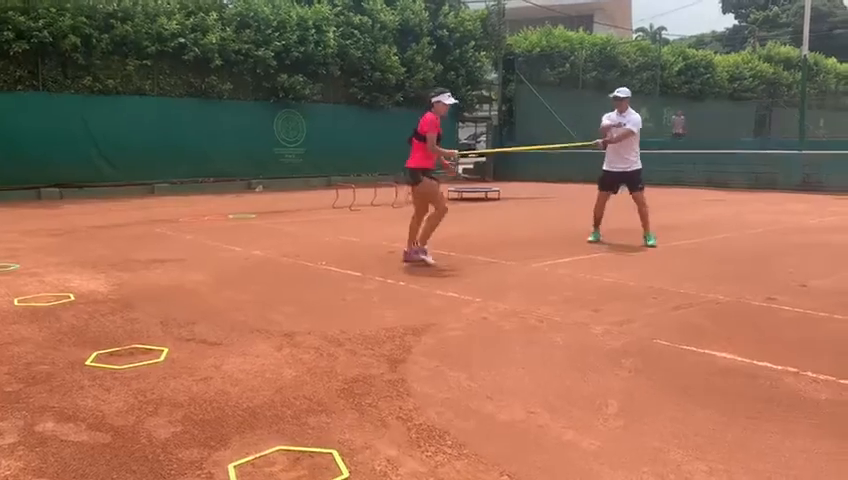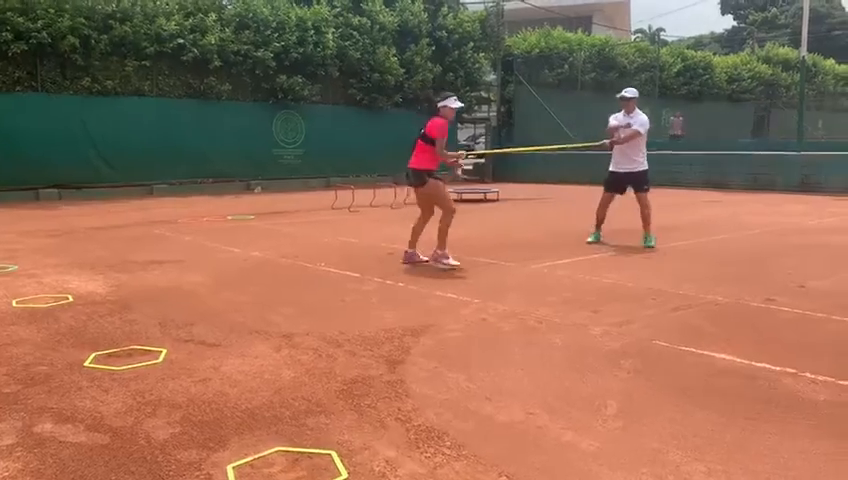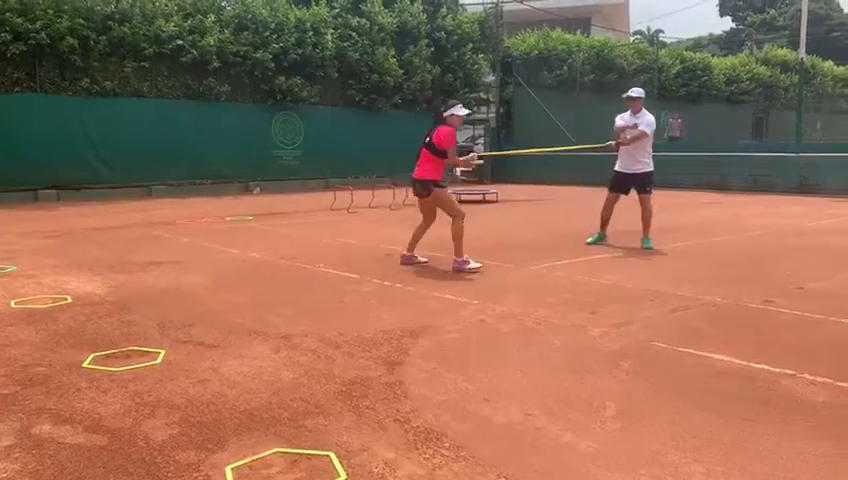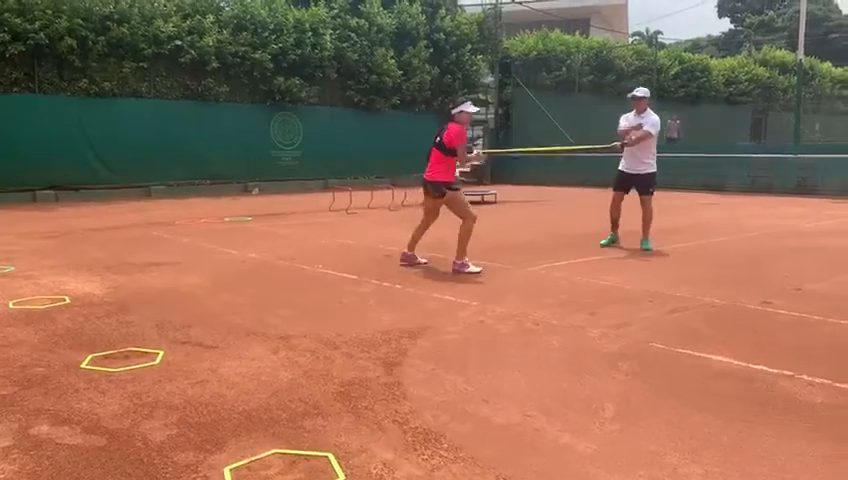
dt=0.1s
person 1, frame 1
left shoulder: (433, 119)
right shoulder: (431, 119)
right elbow: (431, 148)
left wrist: (444, 162)
right wrist: (450, 153)
left hip: (420, 170)
right hip: (419, 170)
left knee: (420, 211)
right knee: (441, 208)
left ankle: (411, 250)
right ankle: (420, 246)
person 1, frame 2
left shoulder: (435, 122)
right shoulder: (441, 123)
right elbow: (440, 153)
left wrist: (452, 159)
right wrist: (456, 156)
left hip: (417, 172)
right hip: (423, 173)
left knee: (427, 213)
right knee: (449, 210)
left ankle: (411, 252)
right ankle: (440, 253)
person 1, frame 3
left shoulder: (440, 130)
right shoulder: (449, 132)
right elbow: (452, 160)
left wrist: (463, 161)
right wrist: (468, 159)
left hip: (421, 180)
right hip: (428, 182)
left knee: (428, 219)
right knee: (459, 215)
left ankle: (408, 254)
right ankle: (460, 260)
person 1, frame 4
left shoulder: (448, 128)
right shoulder: (459, 129)
right elbow: (462, 159)
left wrist: (470, 157)
right wrist: (473, 157)
left hip: (431, 180)
right hip: (442, 183)
left knee: (428, 219)
right knee: (469, 218)
left ankle: (409, 254)
right ankle: (460, 262)
person 2, frame 1
left shoulder: (635, 118)
right shoulder: (608, 117)
left elbow: (622, 136)
right elbow: (603, 129)
left wrist: (605, 141)
right wrist: (612, 125)
left hip: (631, 167)
right hip: (610, 166)
left knee: (639, 199)
right knee: (601, 199)
left ankle: (648, 234)
right ankle: (596, 231)
person 2, frame 2
left shoulder: (642, 119)
right shoulder: (615, 118)
left elbow: (630, 136)
right elbow: (611, 130)
left wrist: (613, 141)
right wrist: (618, 127)
left hip: (638, 168)
right hip: (617, 167)
left knee: (643, 200)
right knee: (605, 199)
left ankle: (648, 236)
right ankle: (596, 233)
person 2, frame 3
left shoulder: (649, 119)
right shoulder: (621, 118)
left elbow: (636, 137)
right elbow: (617, 130)
left wrist: (618, 143)
right wrist: (627, 127)
left hip: (643, 168)
right hip: (622, 168)
left knee: (645, 201)
right knee: (610, 200)
left ankle: (646, 237)
right ankle: (601, 233)
person 2, frame 4
left shoulder: (653, 119)
right shoulder: (625, 118)
left elbow: (641, 137)
right elbow: (621, 132)
left wrist: (624, 143)
right wrist: (631, 128)
left hip: (646, 169)
right hip: (625, 167)
left knee: (646, 202)
right knee: (616, 200)
left ankle: (645, 238)
right ankle: (613, 235)
